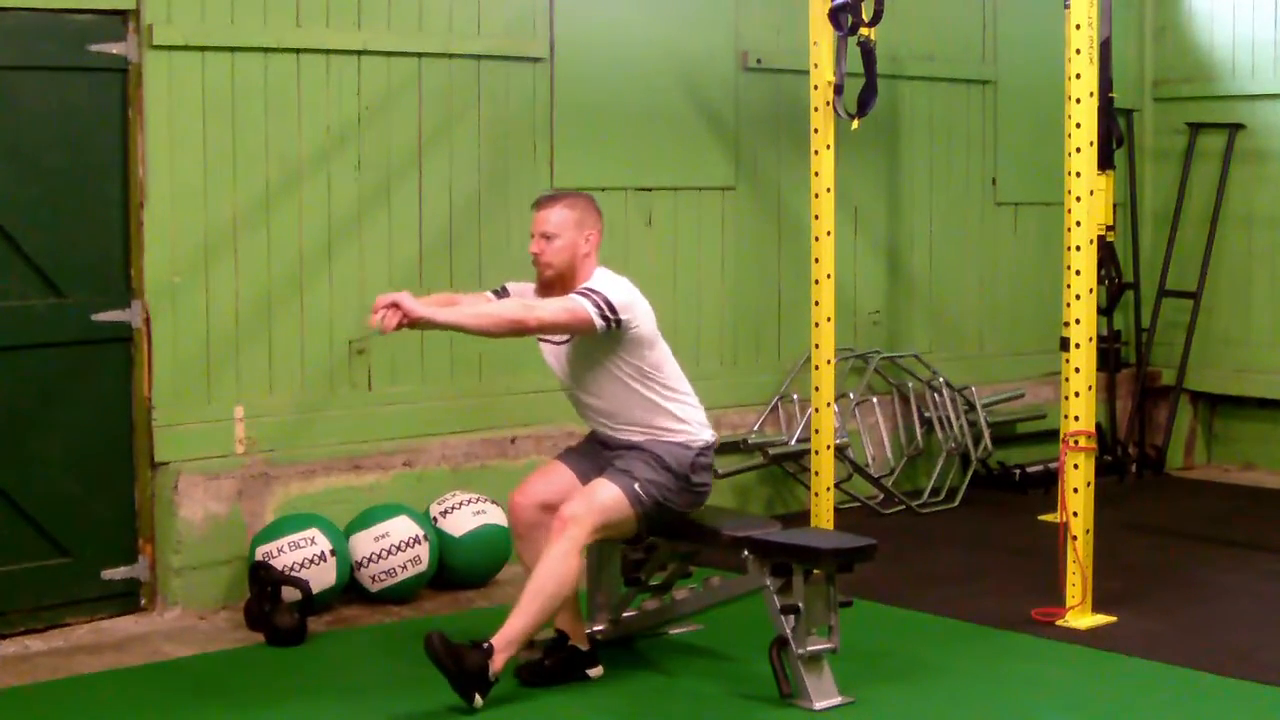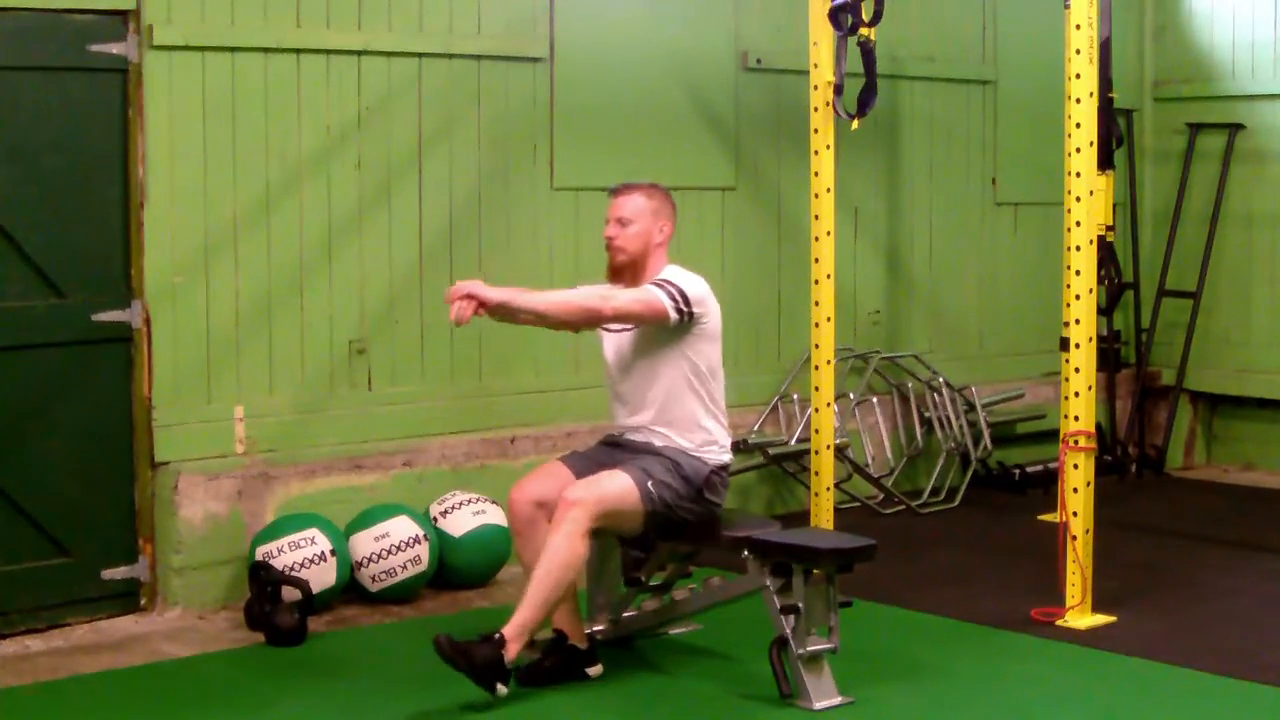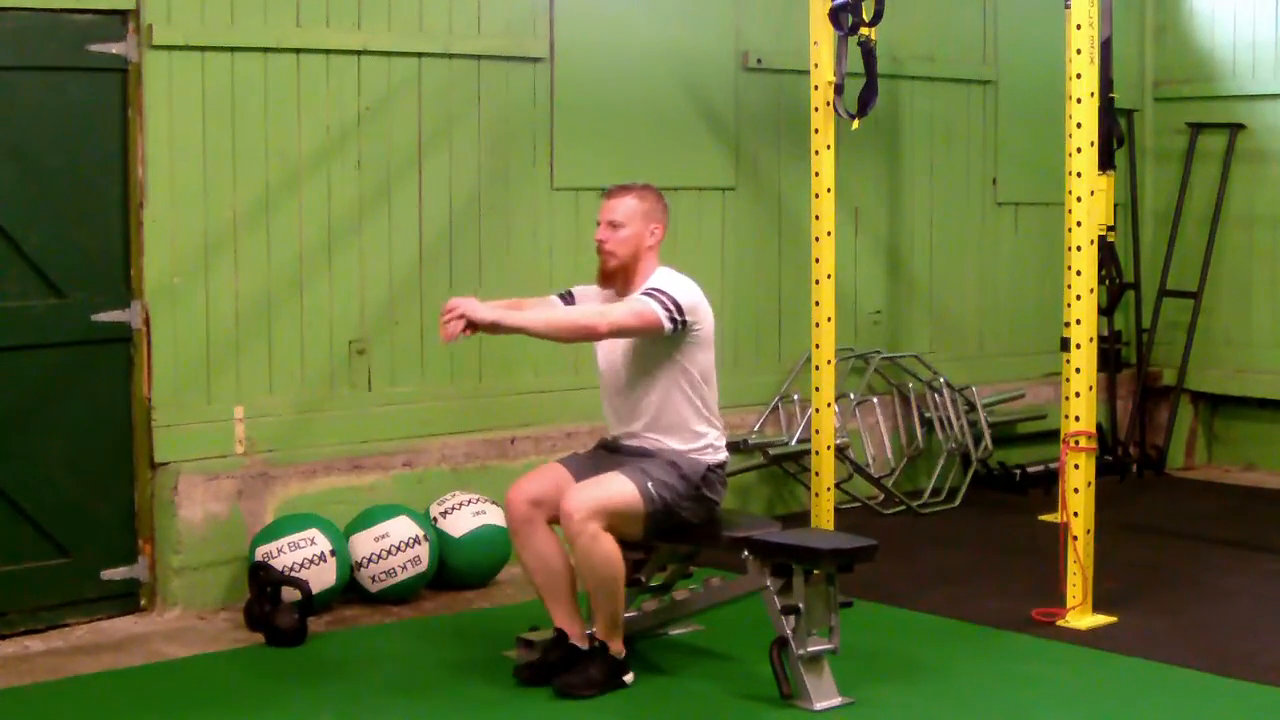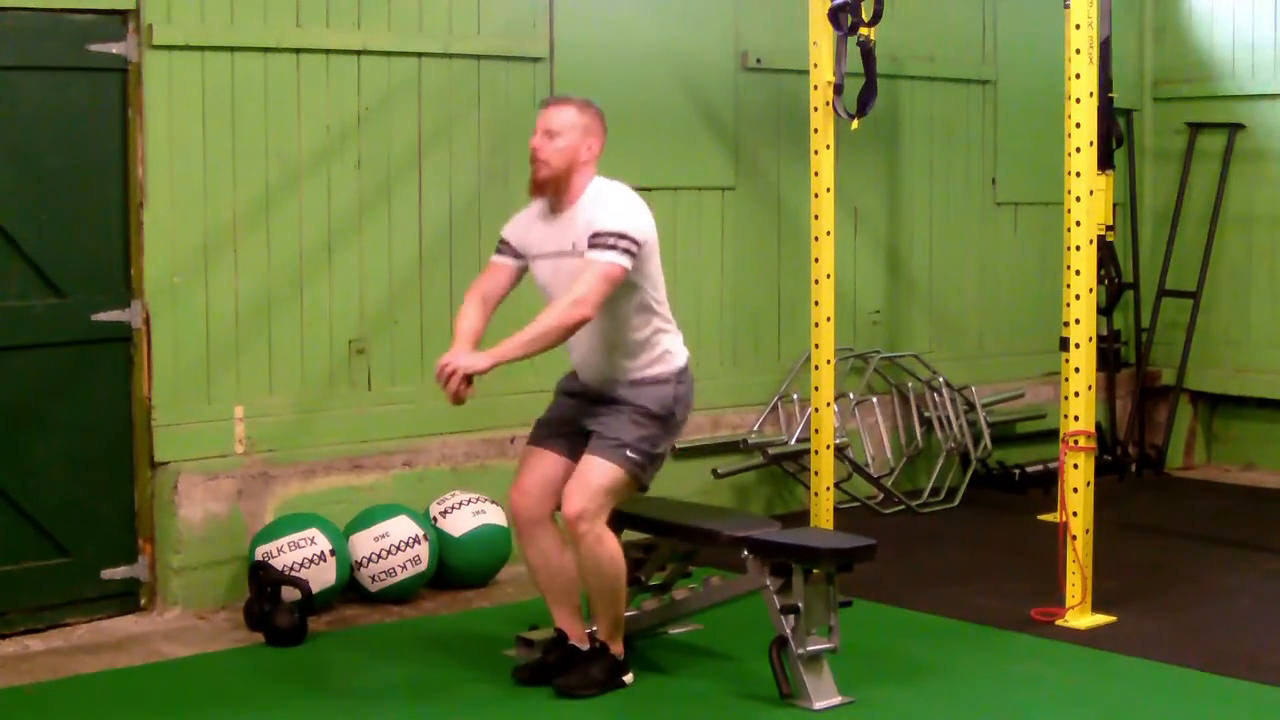
dt=0.5s
person 1, frame 1
left shoulder: (611, 295)
right shoulder: (538, 292)
left elbow: (525, 320)
right elbow: (465, 302)
left wrist: (426, 314)
right wrist: (412, 309)
left hip: (676, 455)
right hip: (615, 443)
left knee: (574, 519)
right knee: (528, 504)
left ankle: (489, 661)
right ankle: (575, 644)
person 1, frame 2
left shoulder: (685, 290)
right shoulder: (608, 295)
left elbow: (602, 309)
right elbow: (538, 307)
left wrist: (499, 296)
right wrist: (488, 300)
left hip: (690, 469)
right hip: (629, 447)
left knee: (577, 501)
right knee: (525, 500)
left ankle: (507, 647)
right ankle: (573, 643)
person 1, frame 3
left shoulder: (675, 294)
right shoulder: (599, 296)
left elbow: (596, 326)
right elbow: (530, 308)
left wrist: (493, 318)
right wrist: (481, 313)
left hip: (686, 469)
right hip: (624, 451)
left knee: (582, 509)
right knee: (522, 501)
left ankle: (611, 653)
right ankle: (573, 640)
person 1, frame 4
left shoulder: (614, 209)
right shoulder: (529, 219)
left elbow: (580, 309)
right elbow: (483, 296)
left wrist: (489, 360)
right wrist: (461, 352)
left hip: (647, 385)
right hip: (585, 384)
left knee: (581, 513)
right knee: (528, 505)
left ankle: (611, 655)
right ankle: (573, 640)
